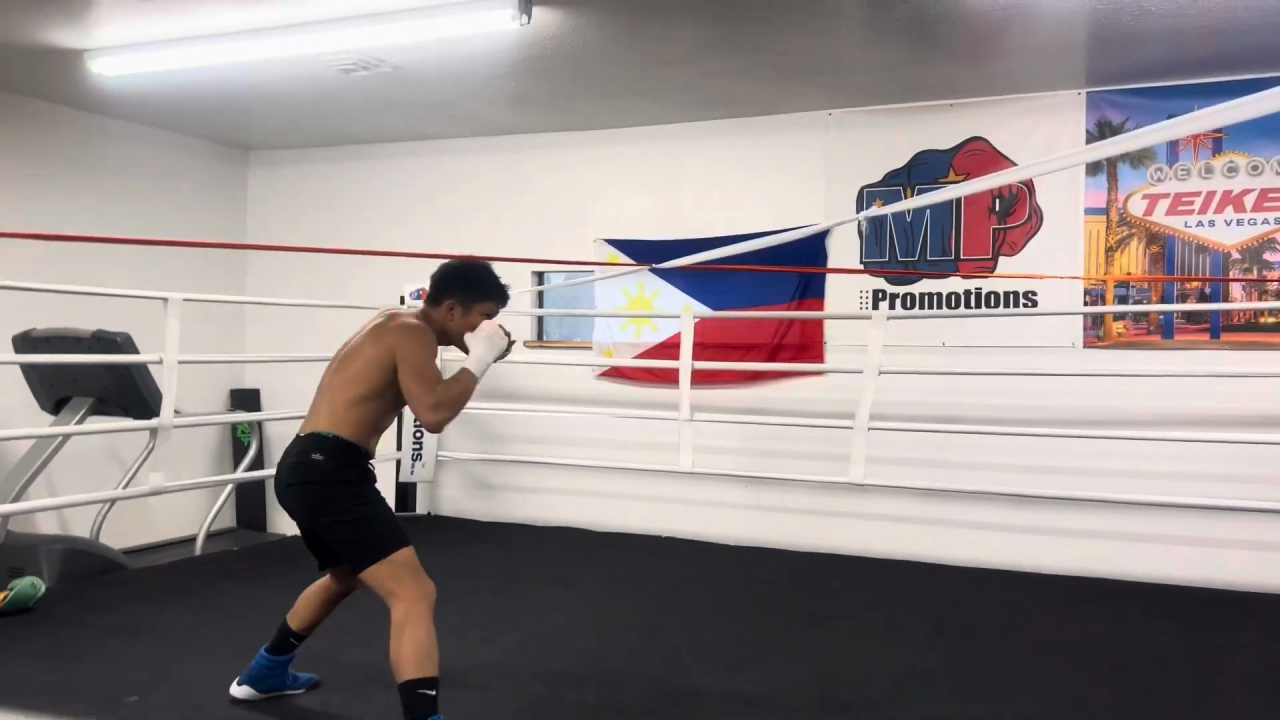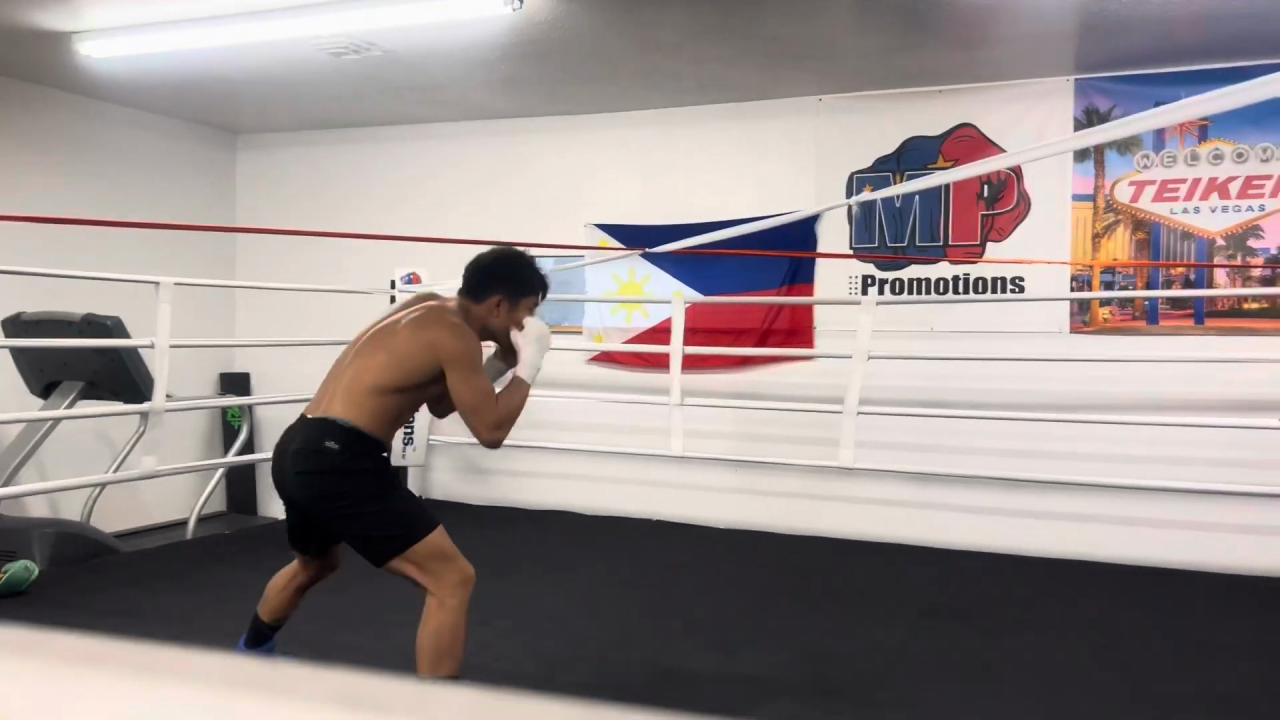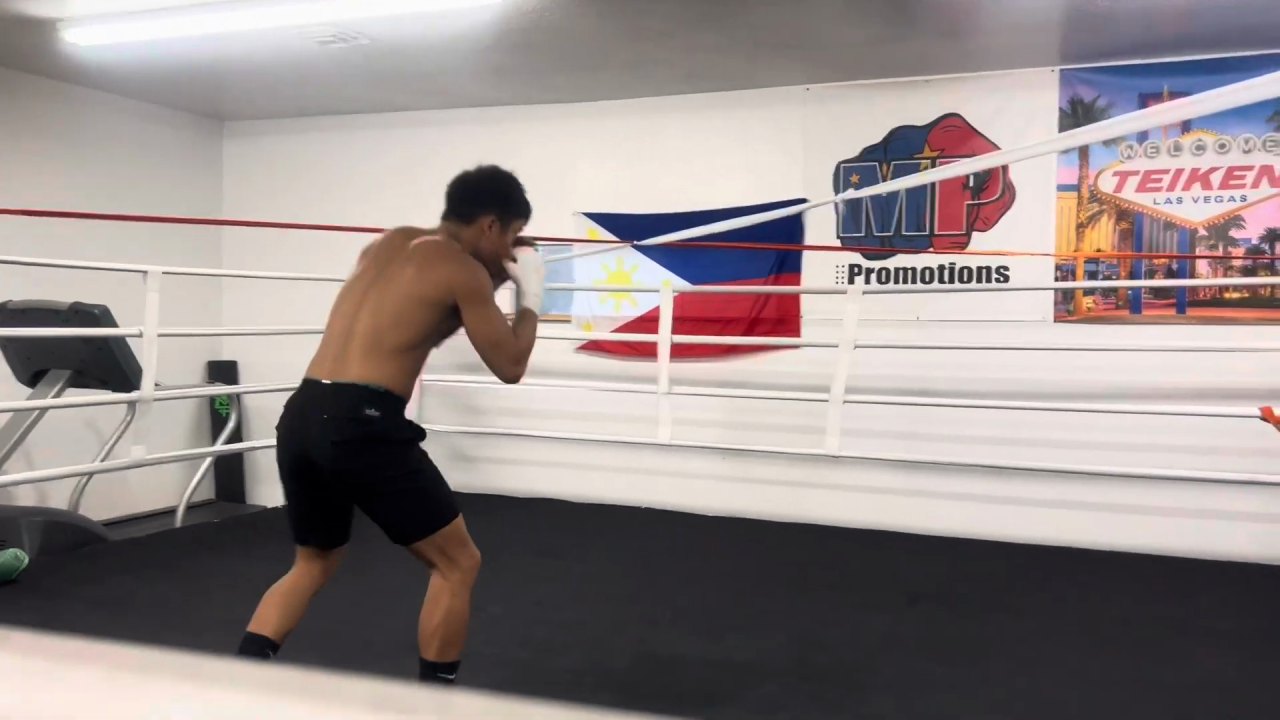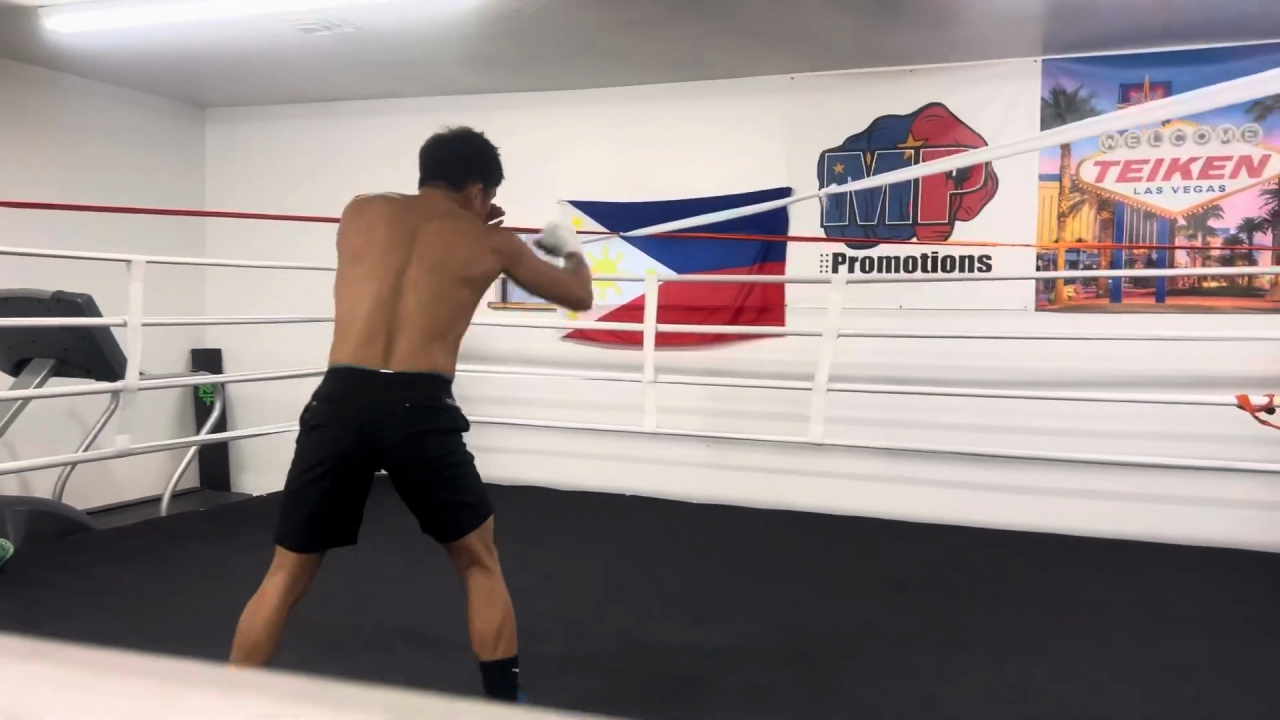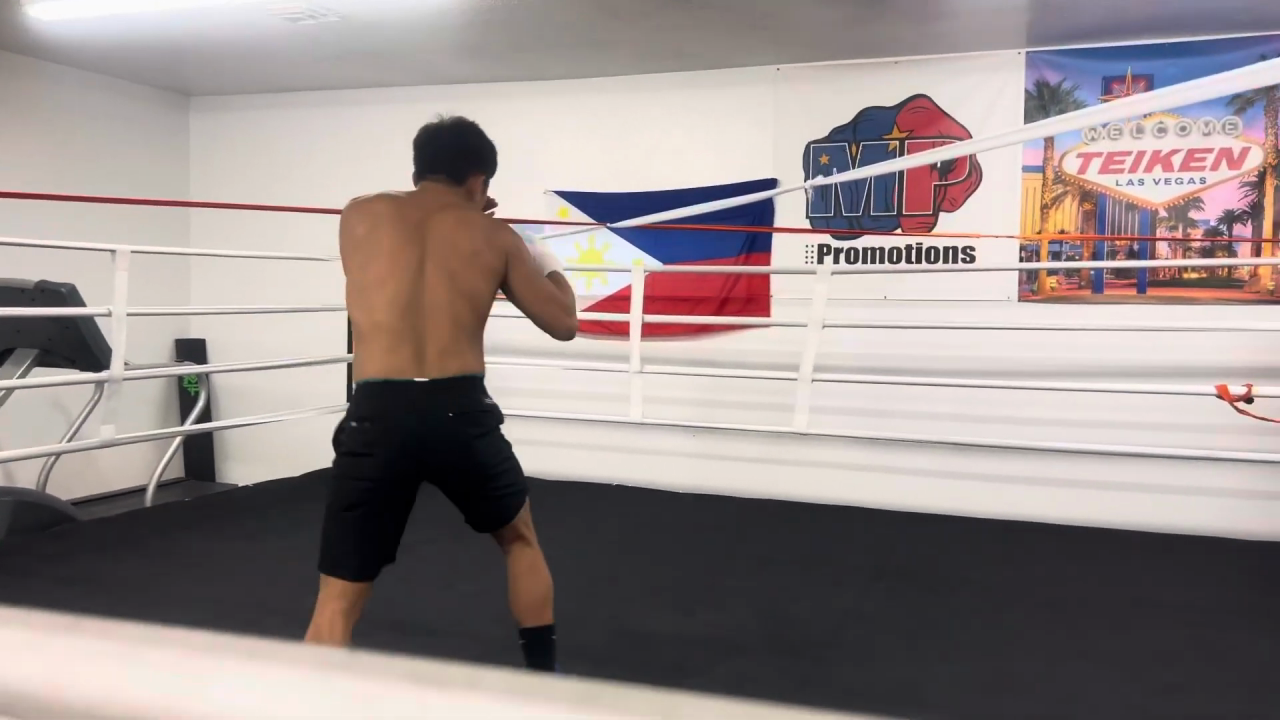
dt=0.2s
person 1, frame 1
left shoulder: (398, 322)
right shoulder: (411, 335)
left elbow: (425, 405)
right elbow: (432, 413)
left wrist: (475, 361)
right wrist: (478, 360)
left hip: (303, 469)
right hip: (327, 471)
left knee: (346, 575)
right knee: (413, 597)
left ankle: (265, 672)
person 1, frame 2
left shoulder: (429, 312)
right shoulder: (454, 336)
left elbow: (440, 405)
right elbow: (489, 431)
left wrist: (503, 363)
right wrist: (529, 365)
left hip: (295, 452)
right hip: (336, 459)
left knee: (313, 562)
right knee: (452, 582)
left ankle: (247, 658)
person 1, frame 3
left shoulder: (389, 243)
right shoulder: (462, 269)
right elbow: (510, 367)
right wrist: (530, 291)
left hip: (302, 417)
right hip: (363, 425)
left knee: (314, 564)
right knee: (458, 562)
person 1, frame 4
left shoulder: (360, 210)
right shoulder: (488, 242)
right elbow: (577, 296)
right wrist: (569, 247)
left hip: (340, 404)
right hip: (421, 412)
left knee: (289, 569)
right knee: (480, 566)
right ankle: (505, 711)
person 1, frame 5
left shoulder: (359, 215)
right shoulder: (496, 236)
right elbow: (563, 323)
right wrist: (546, 271)
left hip: (380, 419)
right hip: (462, 417)
left knee: (340, 600)
right knee: (519, 538)
